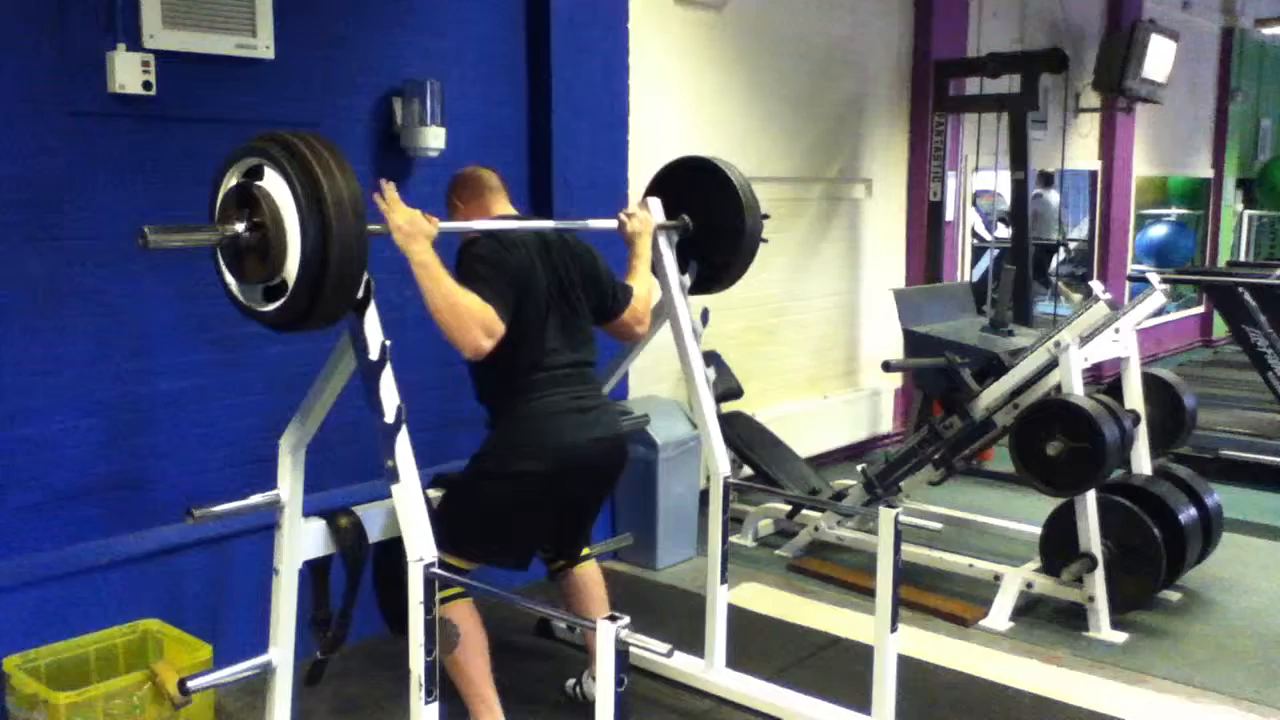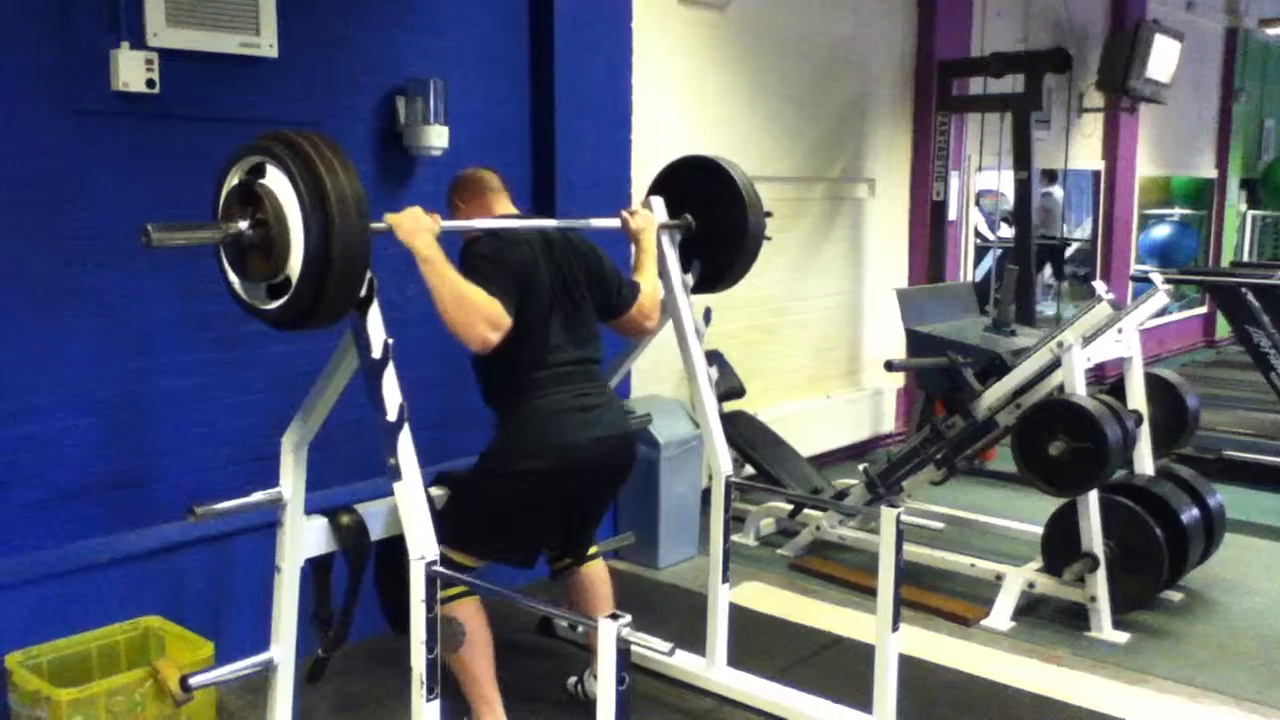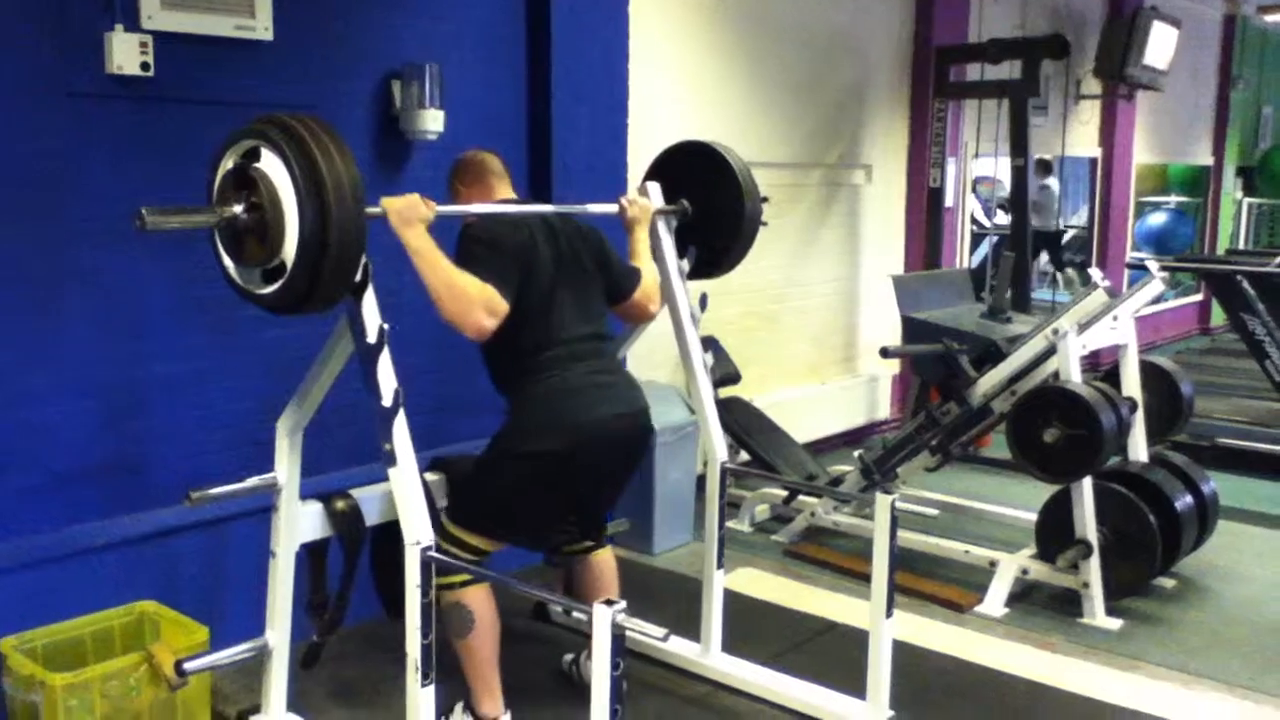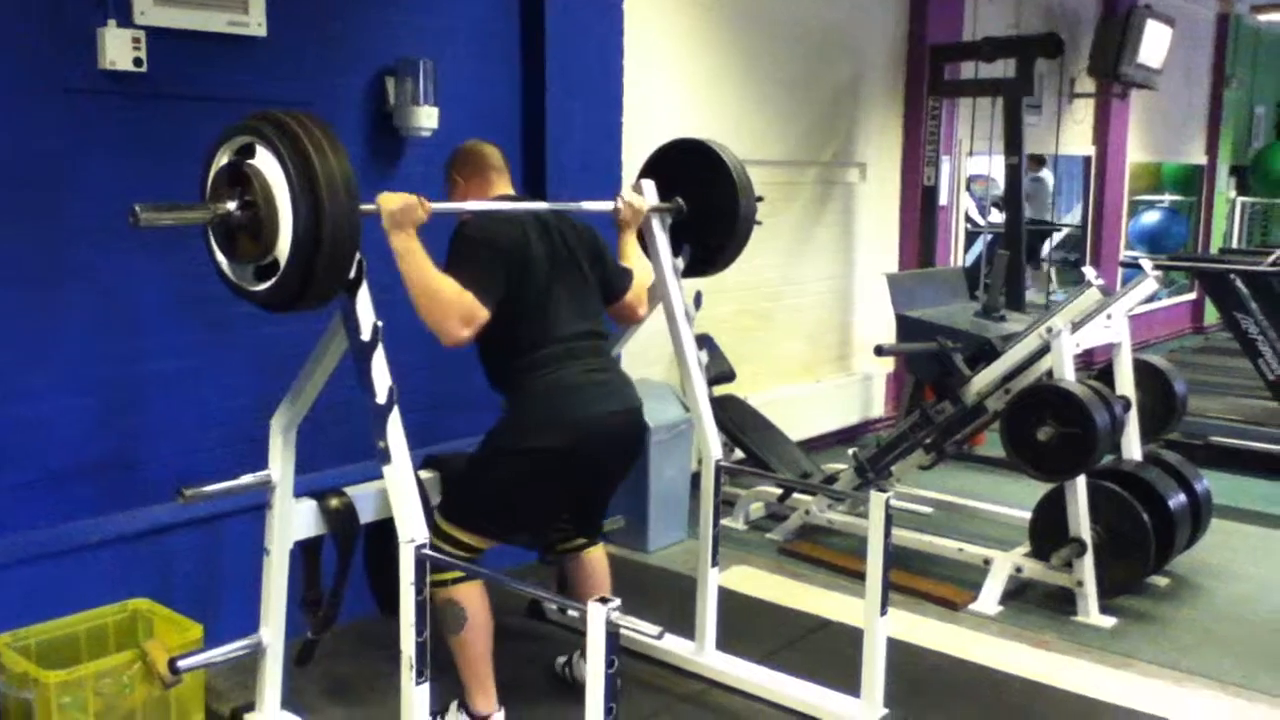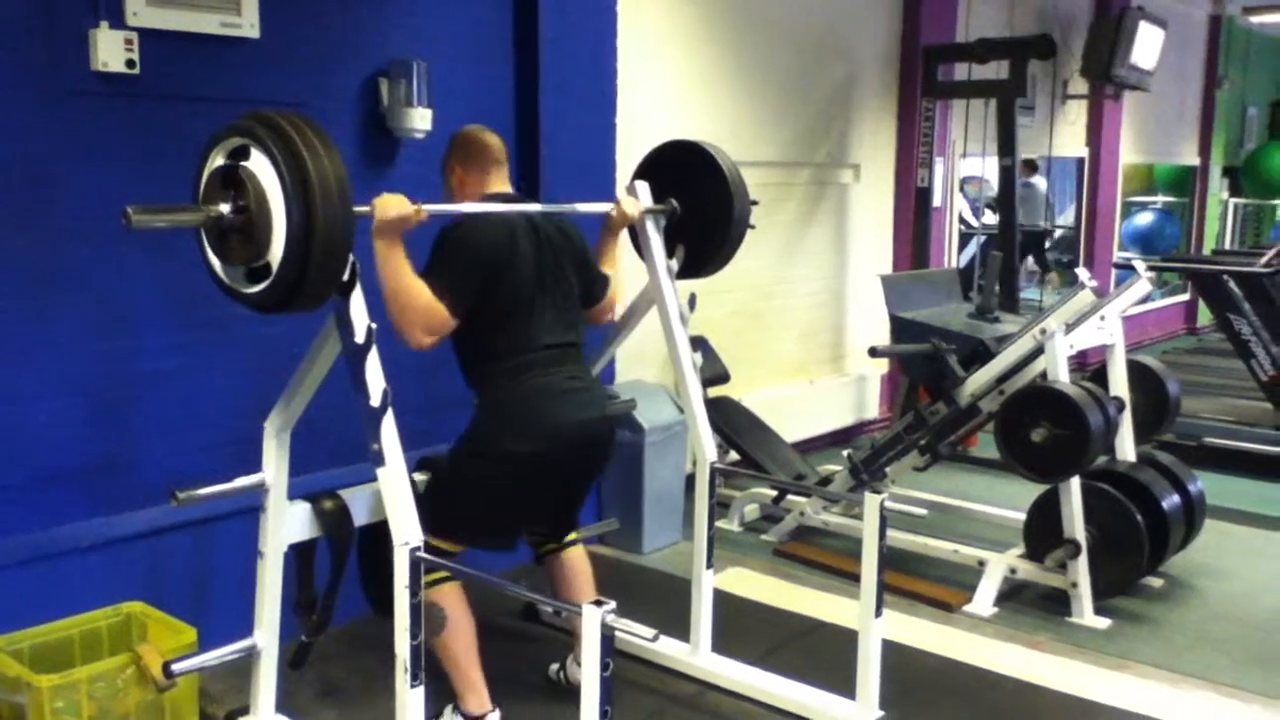
dt=0.2s
person 1, frame 1
left shoulder: (485, 250)
right shoulder: (573, 246)
left elbow: (477, 337)
right elbow: (636, 323)
left wrist: (419, 249)
right wrist: (642, 245)
left hip: (536, 443)
right hip: (605, 435)
left knee: (436, 571)
right knee: (567, 547)
person 1, frame 2
left shoulder: (489, 248)
right shoulder: (575, 244)
left elbow: (484, 330)
right elbow: (645, 319)
left wrist: (423, 245)
right wrist: (646, 241)
left hip: (544, 442)
right hip: (613, 432)
left knee: (443, 571)
right knee: (572, 545)
person 1, frame 3
left shoulder: (487, 233)
right shoulder: (576, 228)
left elbow: (480, 318)
right elbow: (647, 305)
left wrist: (415, 234)
right wrist: (639, 231)
left hip: (558, 423)
right hip: (628, 413)
left knee: (451, 555)
right knee: (582, 529)
person 1, frame 4
left shoulder: (482, 232)
right shoulder: (572, 227)
left elbow: (455, 324)
right elbow: (635, 306)
left wrist: (403, 235)
right wrist: (630, 233)
left hip: (551, 420)
right hip: (621, 412)
left knee: (444, 552)
right knee: (576, 529)
right ankle: (596, 661)
person 1, frame 5
left shoulder: (469, 233)
right shoulder: (560, 227)
left elbow: (421, 328)
right elbow: (602, 310)
left wrist: (387, 239)
right wrist: (614, 233)
left hip: (520, 424)
right hip: (591, 413)
left knee: (425, 555)
right knee: (556, 531)
right ankle: (588, 662)
